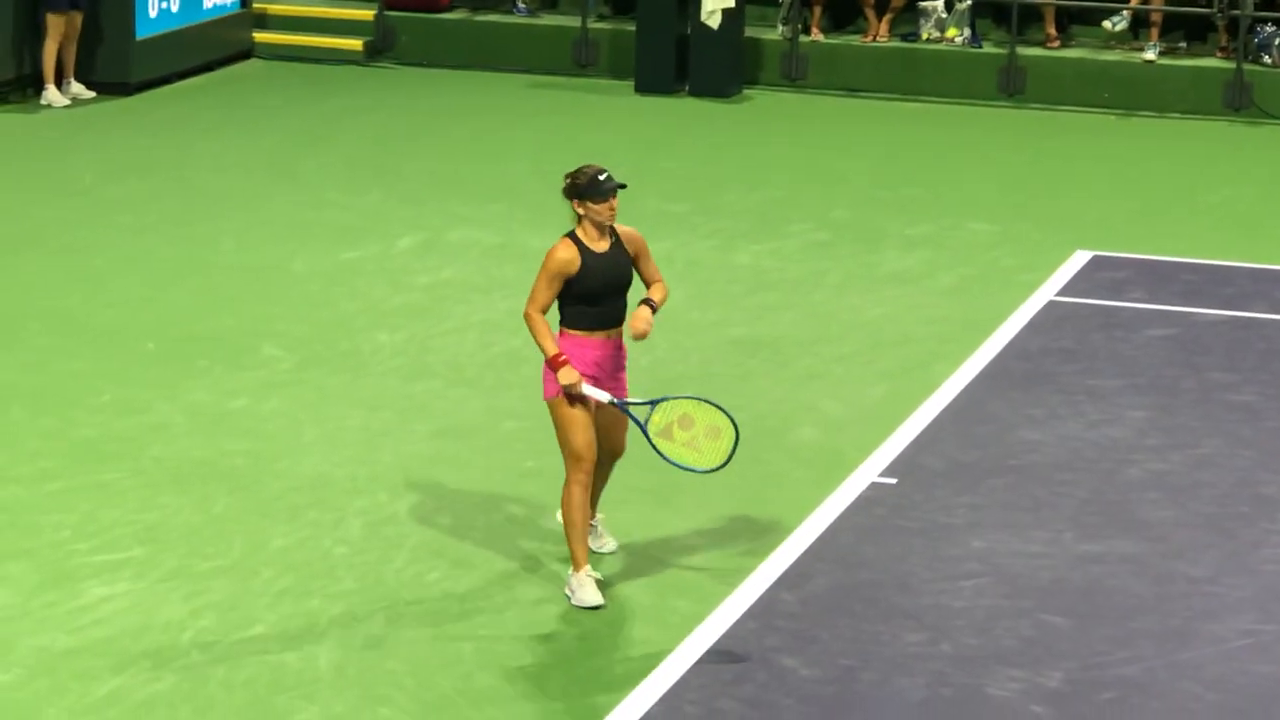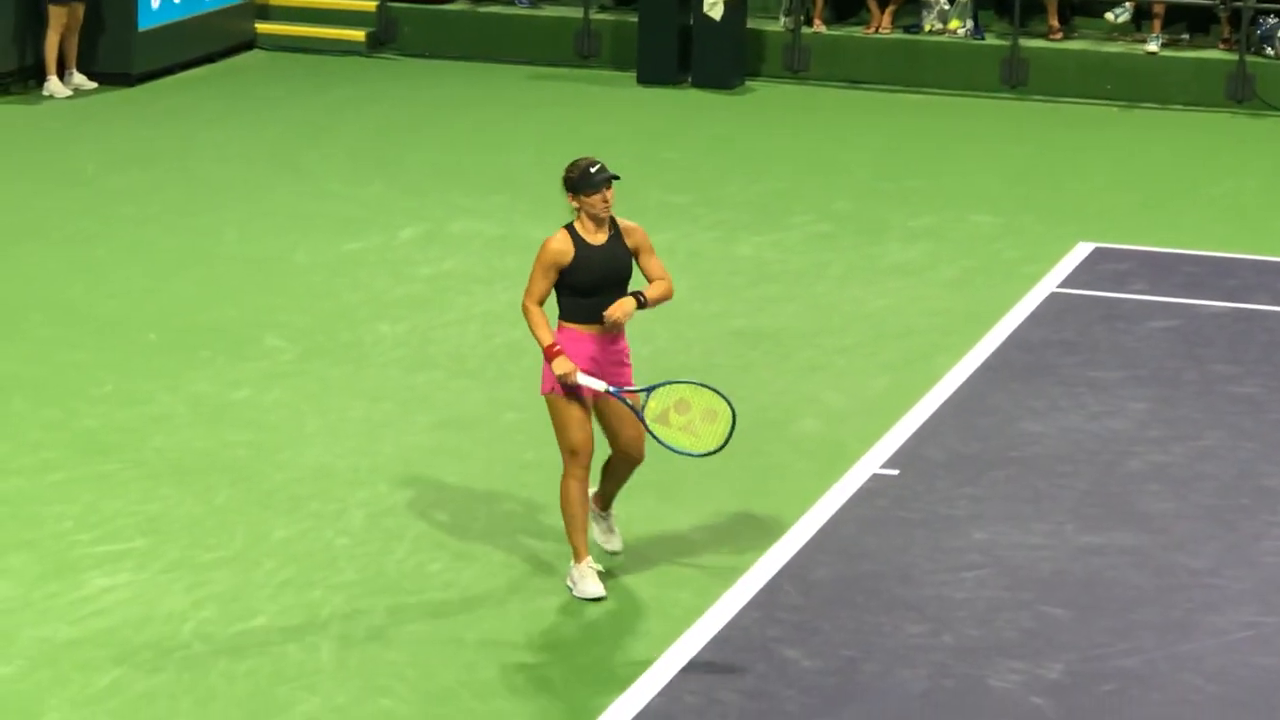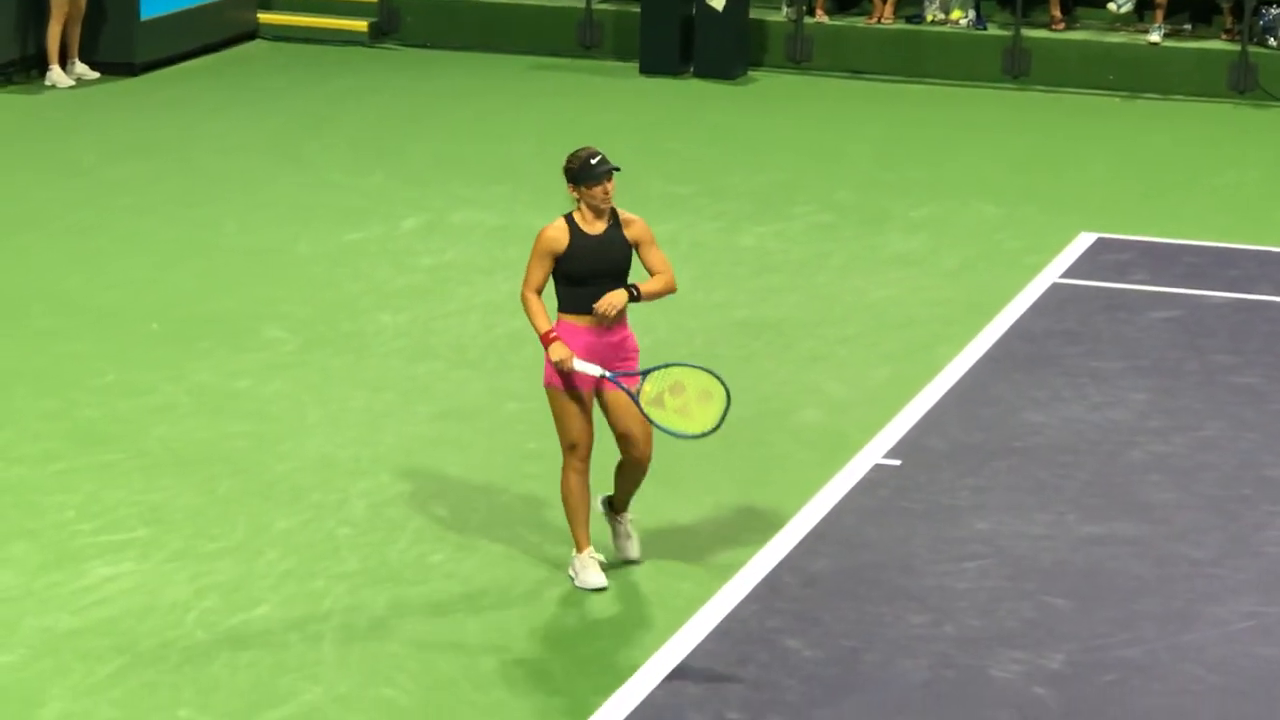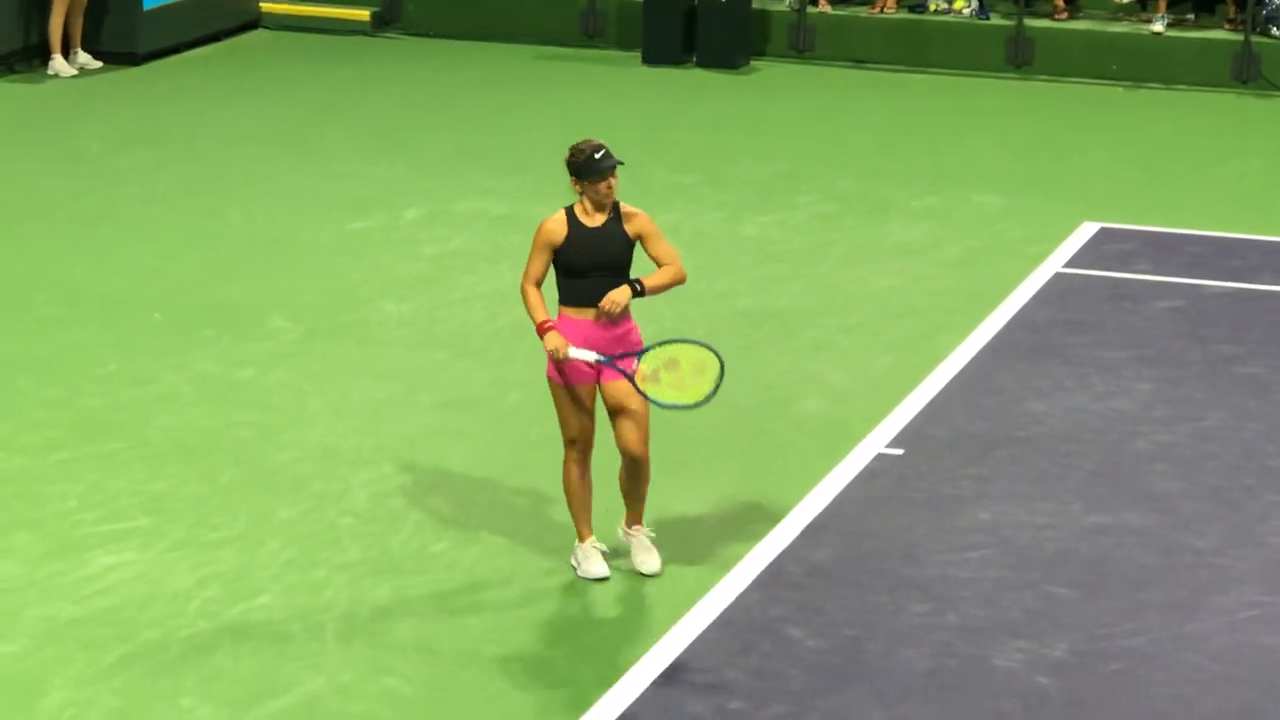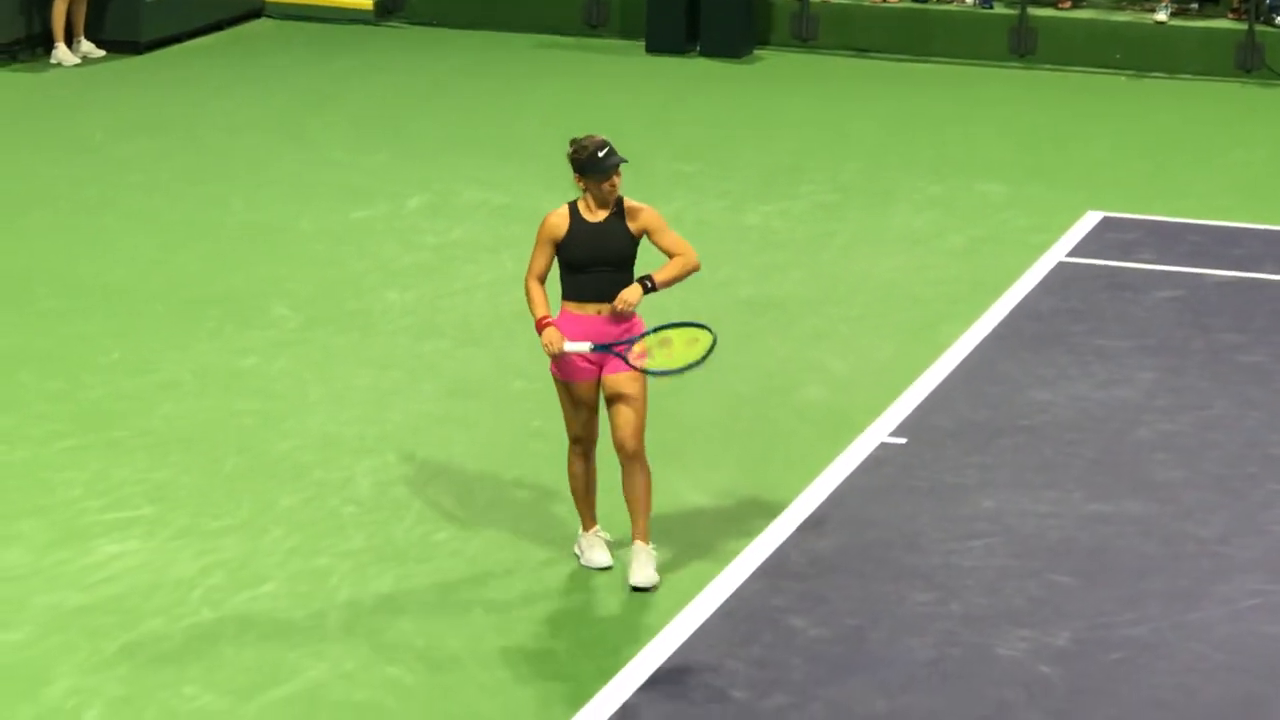
dt=0.1s
person 1, frame 1
left shoulder: (629, 239)
right shoulder: (564, 254)
left elbow: (657, 283)
right elbow: (533, 312)
left wrist: (647, 307)
right wrist: (559, 364)
left hip: (612, 359)
right hip: (571, 363)
left knee: (611, 452)
right knee: (581, 465)
left ankle: (583, 518)
right ankle: (580, 573)
person 1, frame 2
left shoulder: (631, 235)
right shoulder: (558, 245)
left elbow: (665, 284)
right elbow: (531, 303)
left wrist: (635, 299)
right wrist: (553, 353)
left hip: (614, 355)
right hip: (570, 359)
left knee: (632, 451)
right knee: (578, 461)
left ankle: (599, 504)
right ankle: (581, 563)
person 1, frame 3
left shoulder: (631, 227)
right shoulder: (555, 234)
left elbow: (667, 280)
right elbow: (530, 292)
left wrist: (628, 293)
right wrist: (550, 340)
left hip: (618, 348)
right hip: (569, 351)
left knee: (639, 453)
right knee: (578, 455)
left ankle: (618, 511)
right ankle: (583, 554)
person 1, frame 4
left shoulder: (632, 220)
right shoulder: (556, 226)
left elbow: (676, 271)
right elbow: (530, 283)
left wrist: (631, 289)
right wrist: (547, 330)
left hip: (620, 343)
right hip: (571, 346)
left knee: (635, 449)
right knee: (578, 448)
left ankle: (636, 527)
right ankle: (585, 543)
person 1, frame 5
left shoulder: (637, 215)
right shoulder: (558, 221)
left elbow: (689, 258)
right elbow: (534, 280)
left wrist: (643, 284)
right wrist: (545, 326)
left hip: (624, 337)
right hip: (574, 340)
left knee: (630, 446)
right knee: (582, 443)
left ankle: (641, 545)
right ankle: (589, 532)
